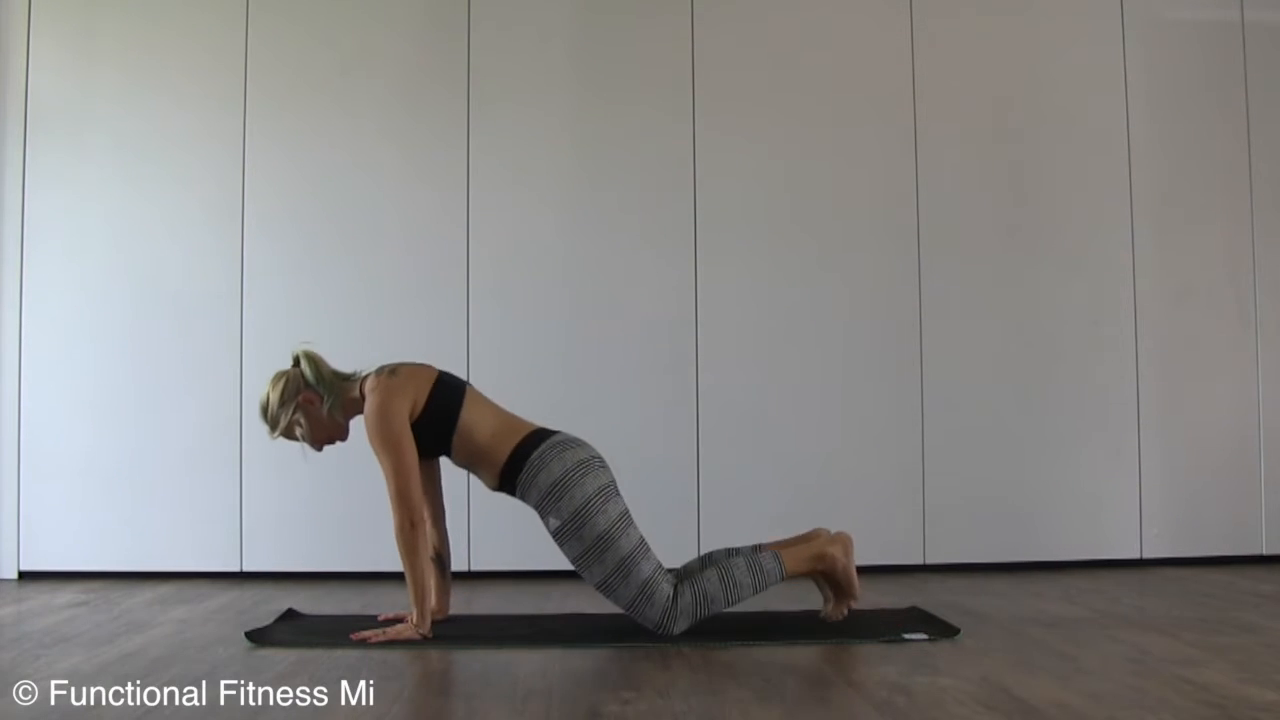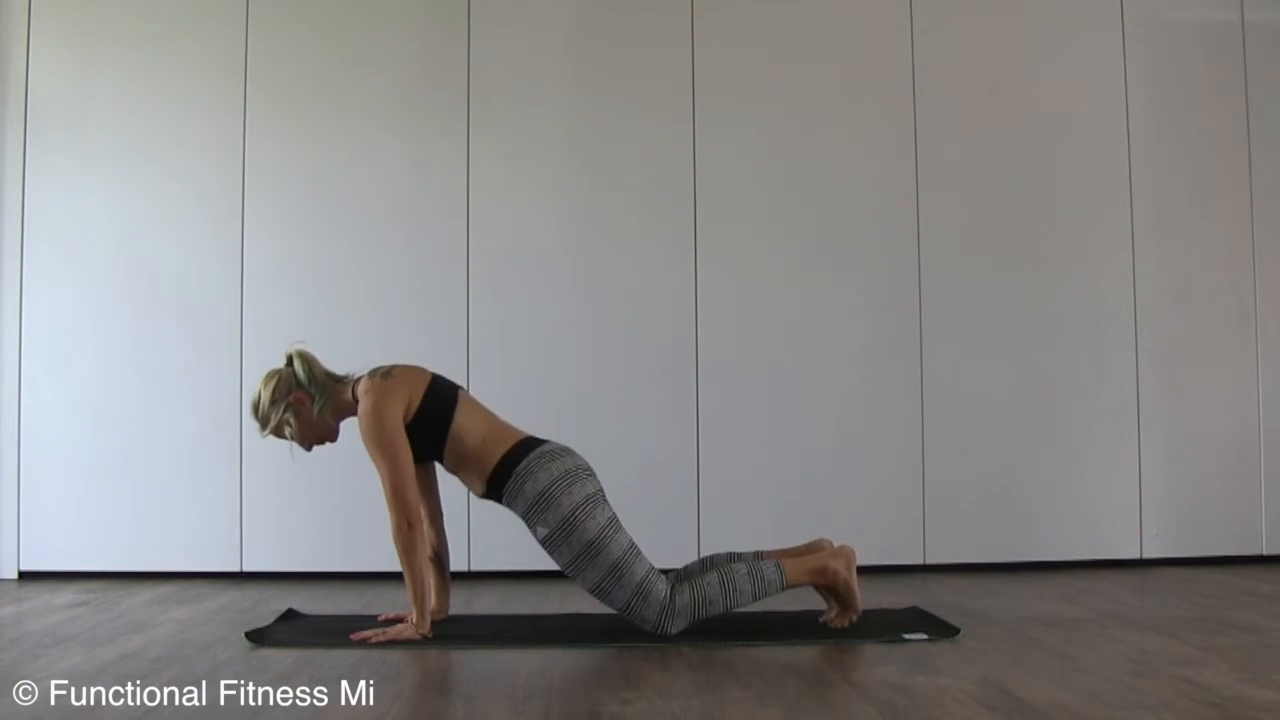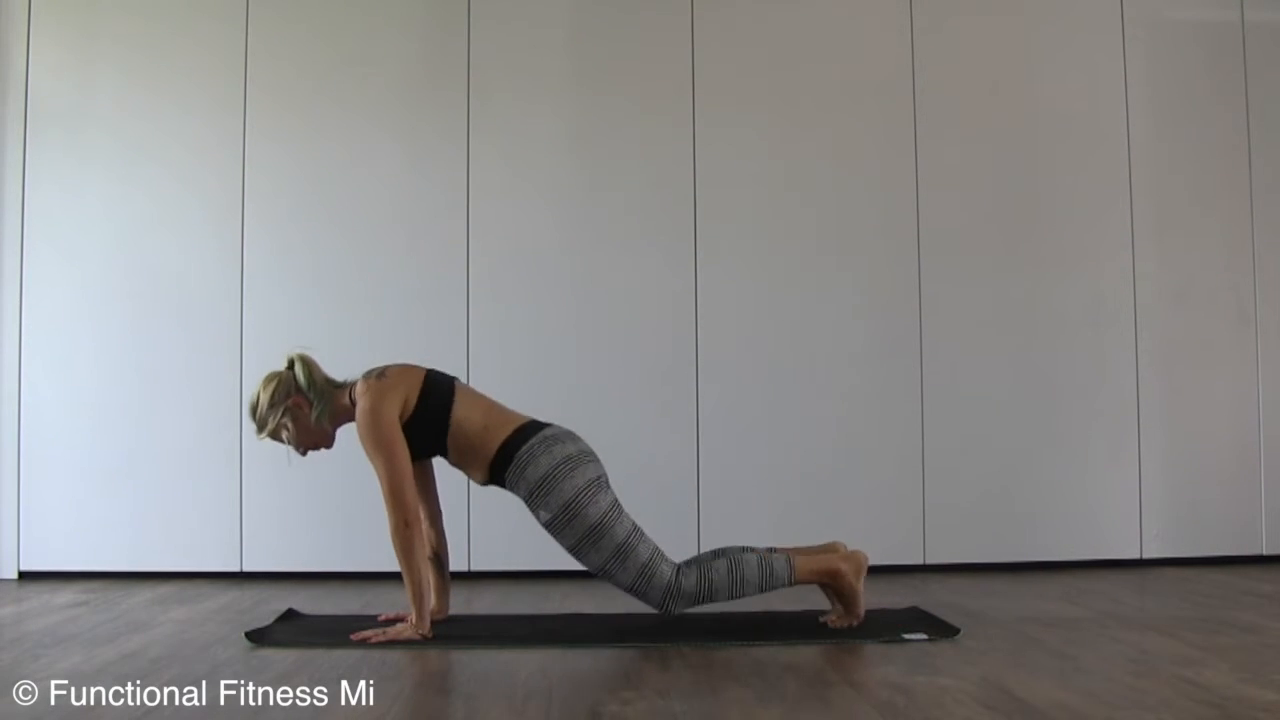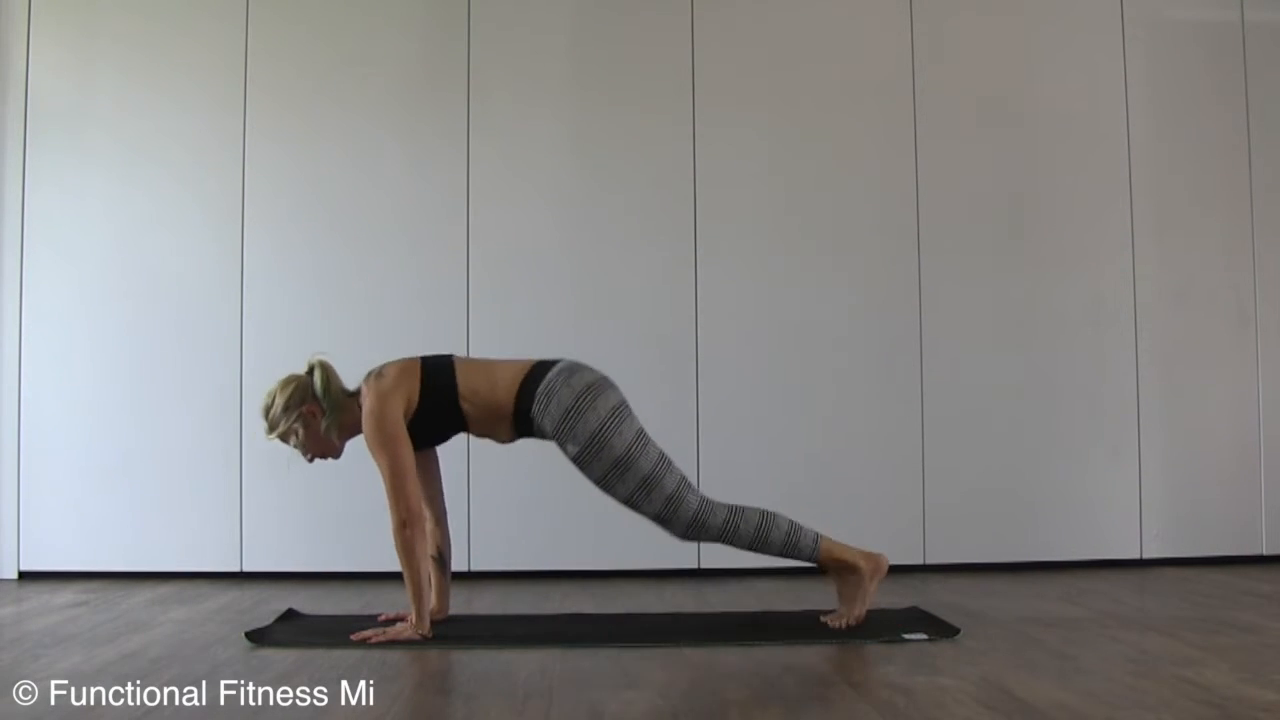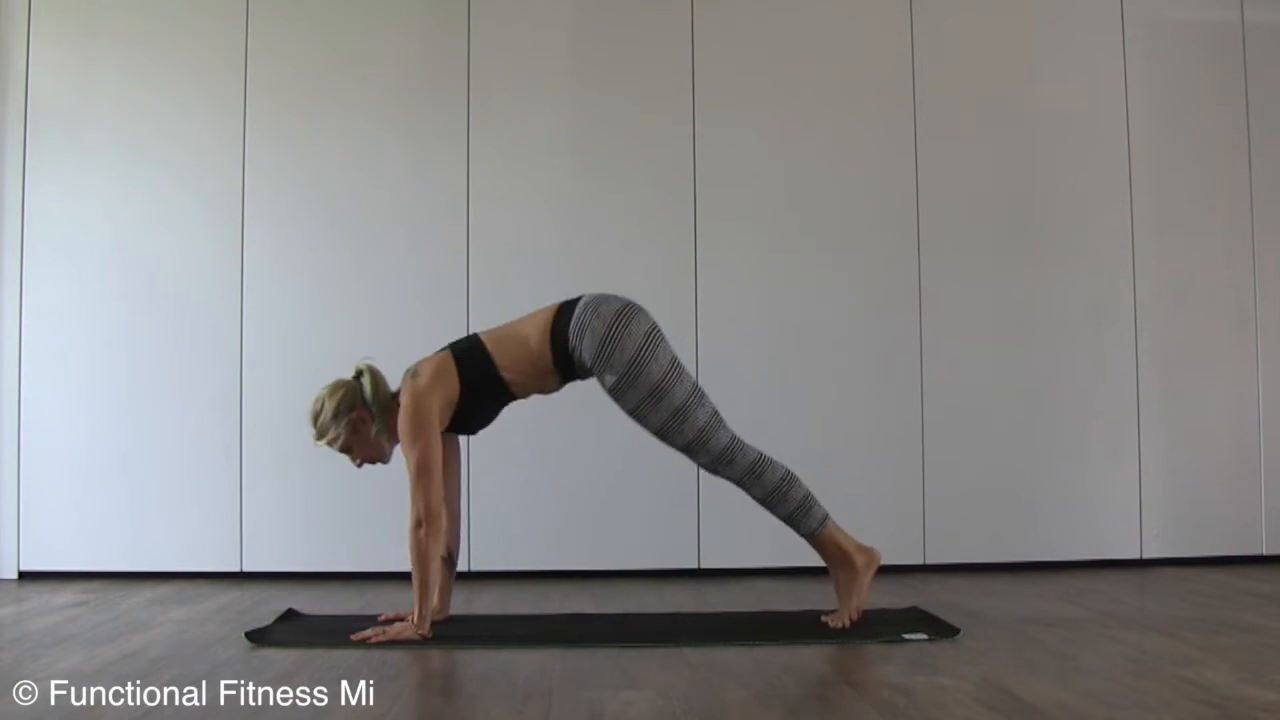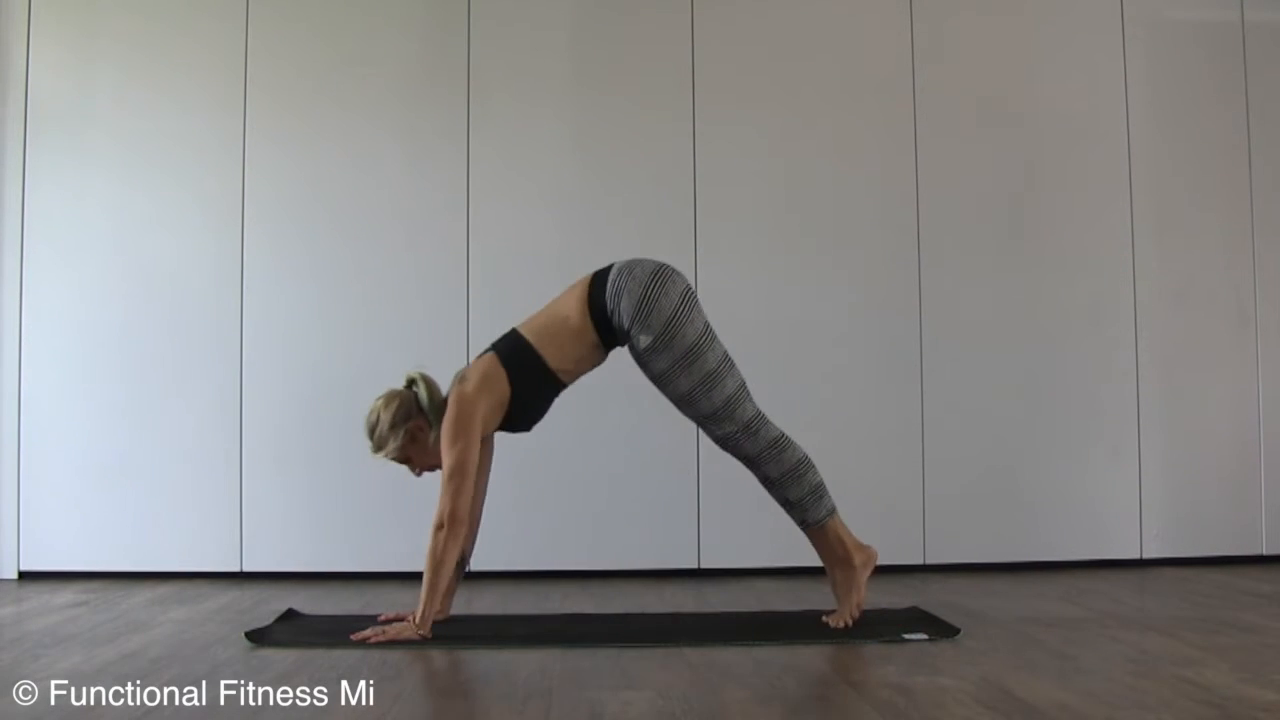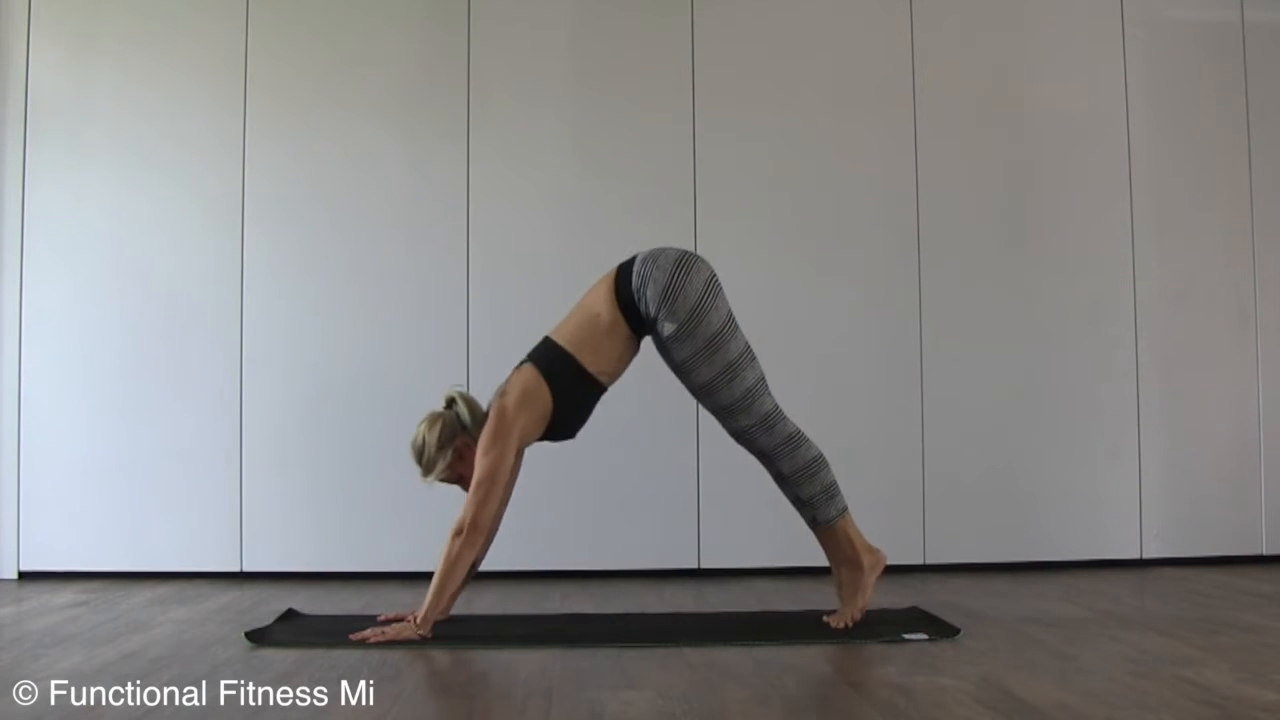
dt=0.2s
person 1, frame 1
left shoulder: (381, 400)
right shoulder: (402, 403)
left elbow: (411, 521)
right elbow: (429, 517)
left wrist: (419, 619)
right wrist: (437, 603)
left hip: (558, 477)
right hip: (565, 468)
left knee: (667, 612)
right knee: (660, 593)
left ankle: (815, 556)
right ankle: (807, 549)
person 1, frame 2
left shoulder: (373, 401)
right shoulder: (394, 402)
left elbow: (408, 520)
right elbow: (428, 515)
left wrist: (419, 618)
right wrist: (437, 603)
left hip: (545, 487)
right hip: (553, 475)
left knee: (664, 611)
right knee: (660, 595)
left ankle: (821, 566)
right ankle: (808, 558)
person 1, frame 3
left shoulder: (370, 402)
right shoulder: (391, 406)
left elbow: (406, 519)
right elbow: (426, 516)
left wrist: (418, 617)
right wrist: (437, 603)
left hip: (548, 471)
right hip: (553, 464)
left knee: (668, 587)
right knee: (666, 582)
left ankle: (828, 565)
right ankle: (821, 559)
person 1, frame 4
left shoulder: (376, 404)
right shoulder: (400, 409)
left elbow: (409, 520)
right elbow: (432, 513)
left wrist: (418, 617)
right wrist: (437, 602)
left hip: (571, 401)
right hip: (567, 398)
left knee: (690, 513)
right knee: (689, 515)
left ankle: (852, 559)
right ankle: (838, 556)
person 1, frame 5
left shoulder: (416, 402)
right shoulder: (434, 405)
left elbow: (426, 518)
right elbow: (445, 514)
left wrist: (420, 619)
right wrist: (437, 601)
left hip: (607, 332)
right hip: (600, 334)
left knee: (721, 450)
right knee: (717, 452)
left ankle: (849, 556)
right ankle: (842, 555)
person 1, frame 6
left shoulder: (464, 408)
right shoulder: (472, 408)
left elbow: (449, 522)
right elbow: (466, 518)
left wrist: (421, 622)
right wrist: (437, 603)
left hip: (641, 297)
right hip: (634, 301)
left knee: (742, 427)
right knee: (738, 434)
left ankle: (847, 553)
right ankle: (840, 557)
person 1, frame 7
left shoulder: (508, 421)
right shoulder: (504, 422)
left elbow: (469, 529)
right elbow: (481, 526)
left wrist: (422, 622)
right wrist: (435, 606)
left hip: (667, 285)
right hip: (657, 294)
left knee: (760, 424)
right knee: (755, 430)
left ankle: (856, 553)
right ankle: (847, 556)
